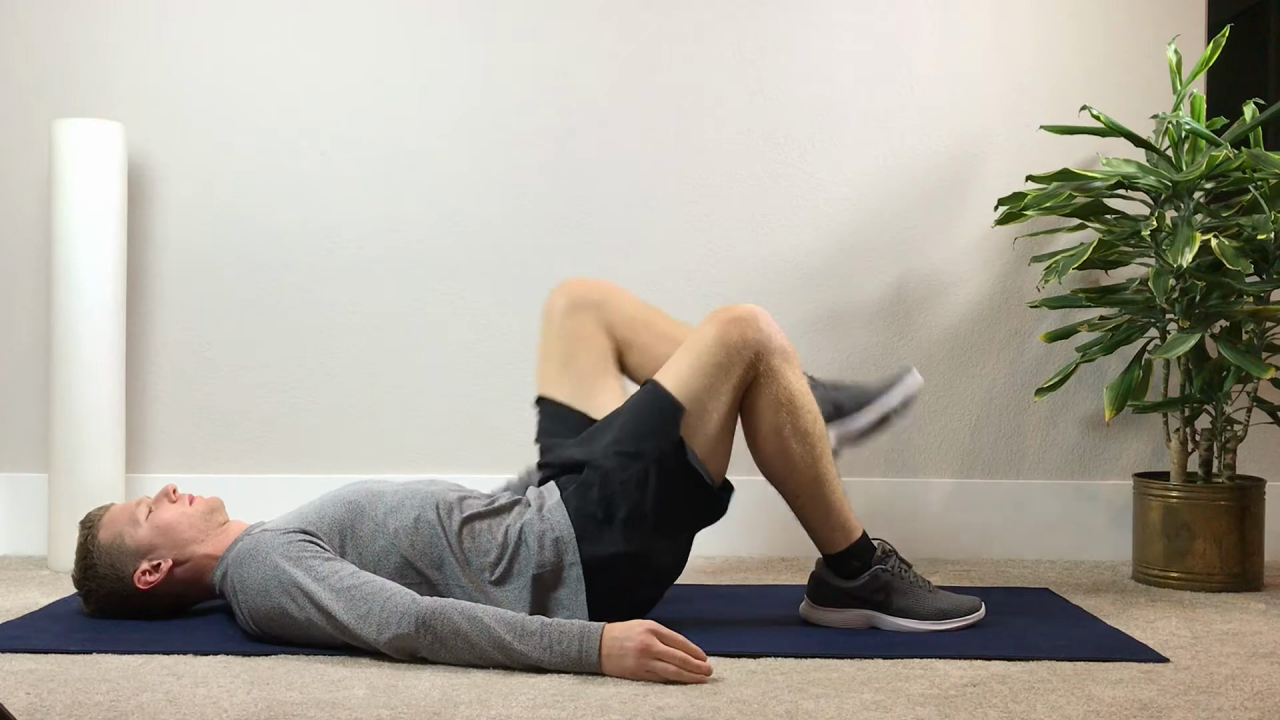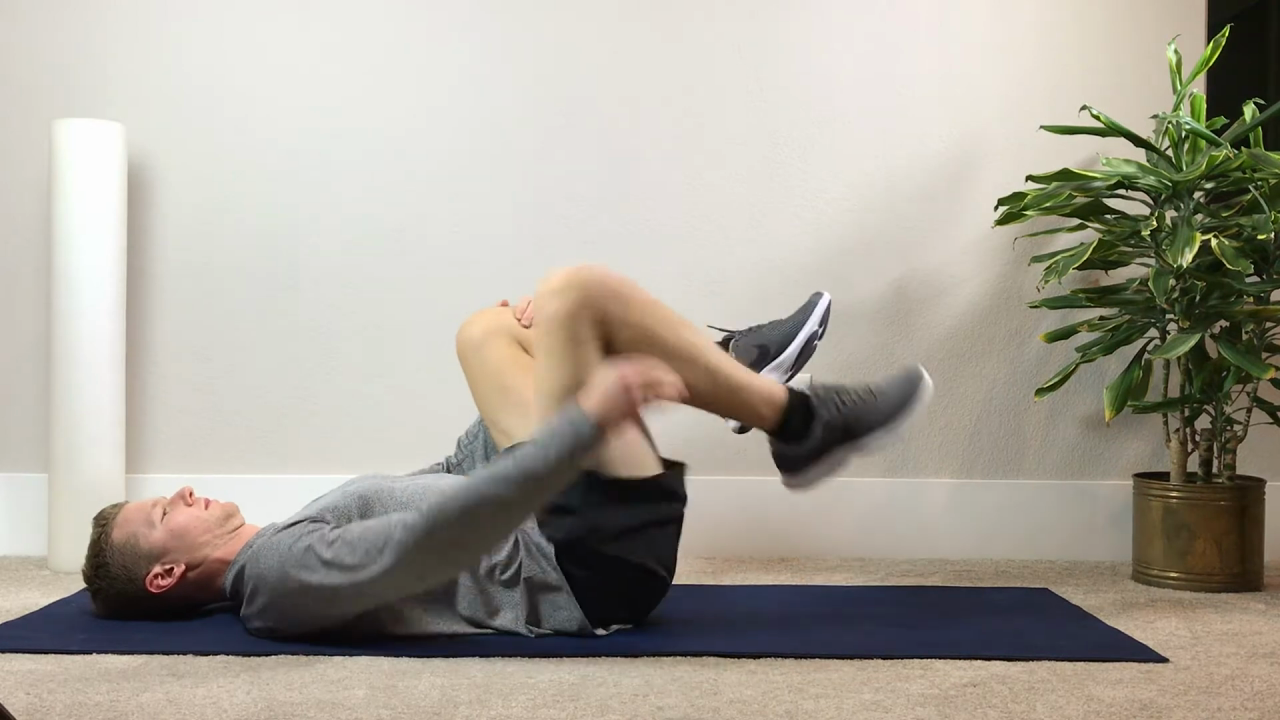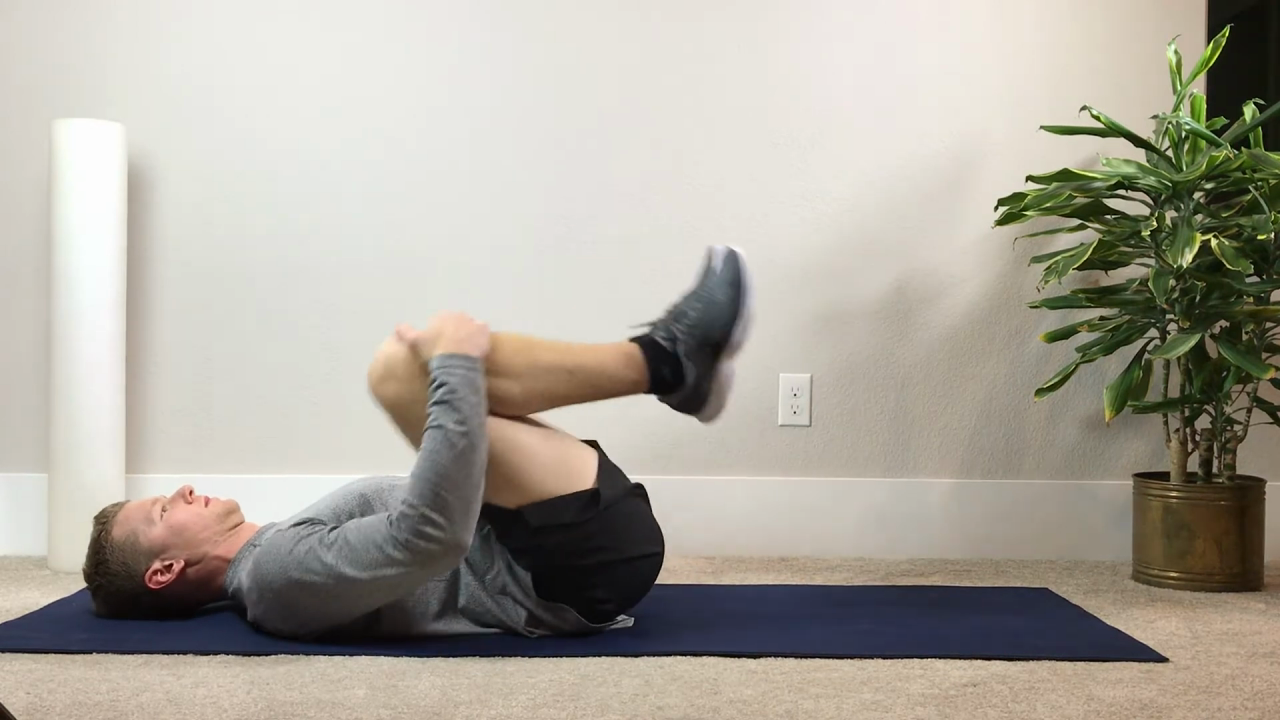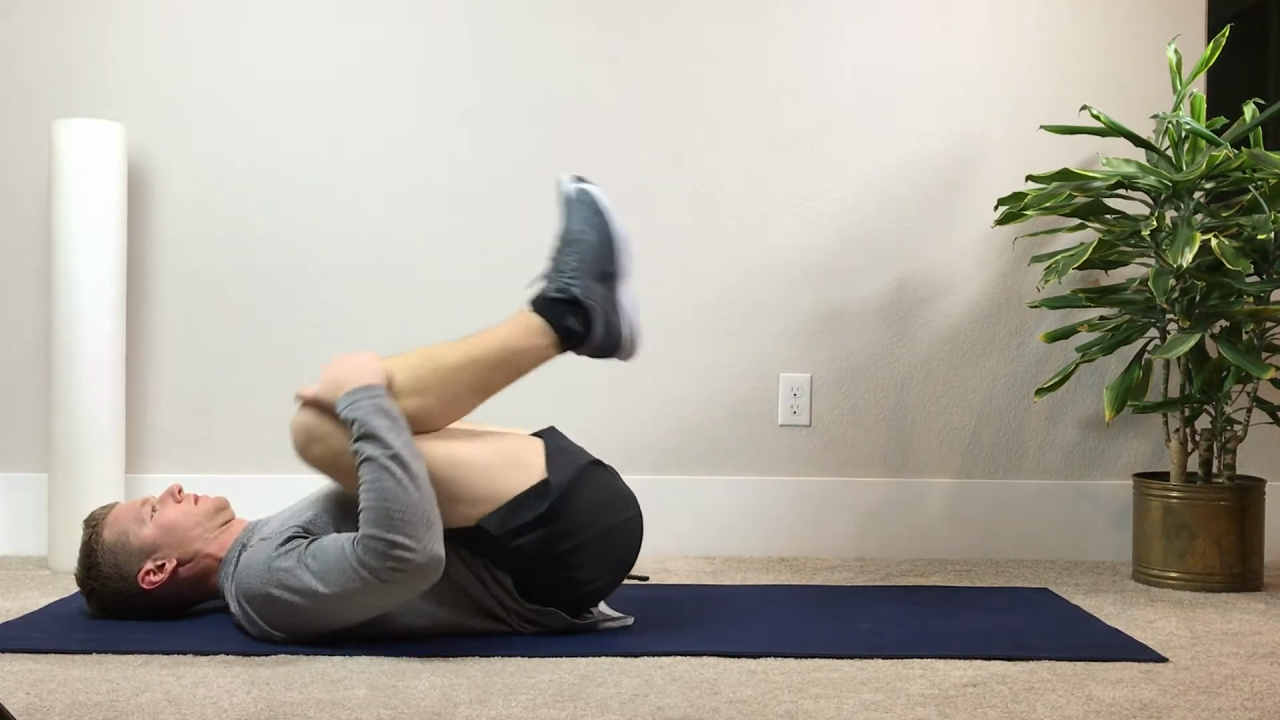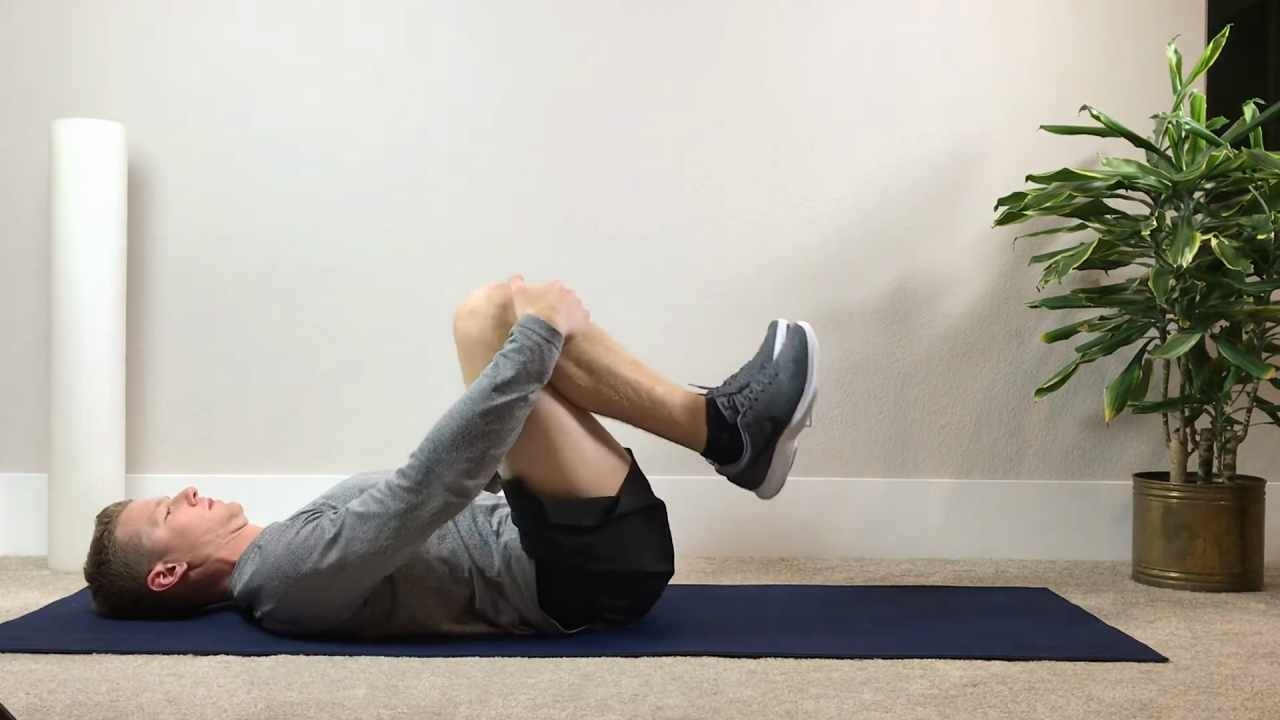
dt=1s
person 1, frame 1
left shoulder: (281, 545)
right shoulder: (264, 573)
right elbow: (407, 625)
left wrist: (540, 480)
right wrist: (593, 643)
left hip: (553, 511)
right hip: (585, 556)
left knee: (583, 302)
right knee: (743, 332)
left ankle: (810, 414)
right ankle: (854, 575)
person 1, frame 2
left shoulder: (287, 545)
right shoulder: (280, 575)
left elbow: (442, 488)
right elbow: (429, 542)
left wrist: (531, 360)
right wrist: (584, 417)
left hip: (549, 534)
right hip: (589, 562)
left knee: (488, 330)
right knee: (575, 294)
left ankle: (722, 365)
right ankle: (800, 422)
person 1, frame 3
left shoulder: (282, 547)
right shoulder: (281, 578)
left elbow: (441, 504)
right elbow: (432, 535)
right wrist: (458, 367)
left hip: (574, 564)
right hip: (586, 567)
right knee: (404, 365)
left ankle: (660, 359)
right ankle: (663, 362)
person 1, frame 4
left shoulder: (268, 547)
right shoulder: (265, 583)
right elbow: (407, 555)
right wrist: (366, 403)
left hip: (561, 554)
left ankle: (565, 315)
right ankle: (563, 318)
person 1, frame 5
left shoulder: (287, 550)
right shoulder: (295, 575)
left elbow: (438, 487)
right elbow: (433, 485)
right wrist: (537, 337)
left hip: (577, 559)
right hip: (593, 566)
left knee: (514, 323)
right knee: (491, 315)
left ankle: (720, 418)
right ankle: (724, 431)
